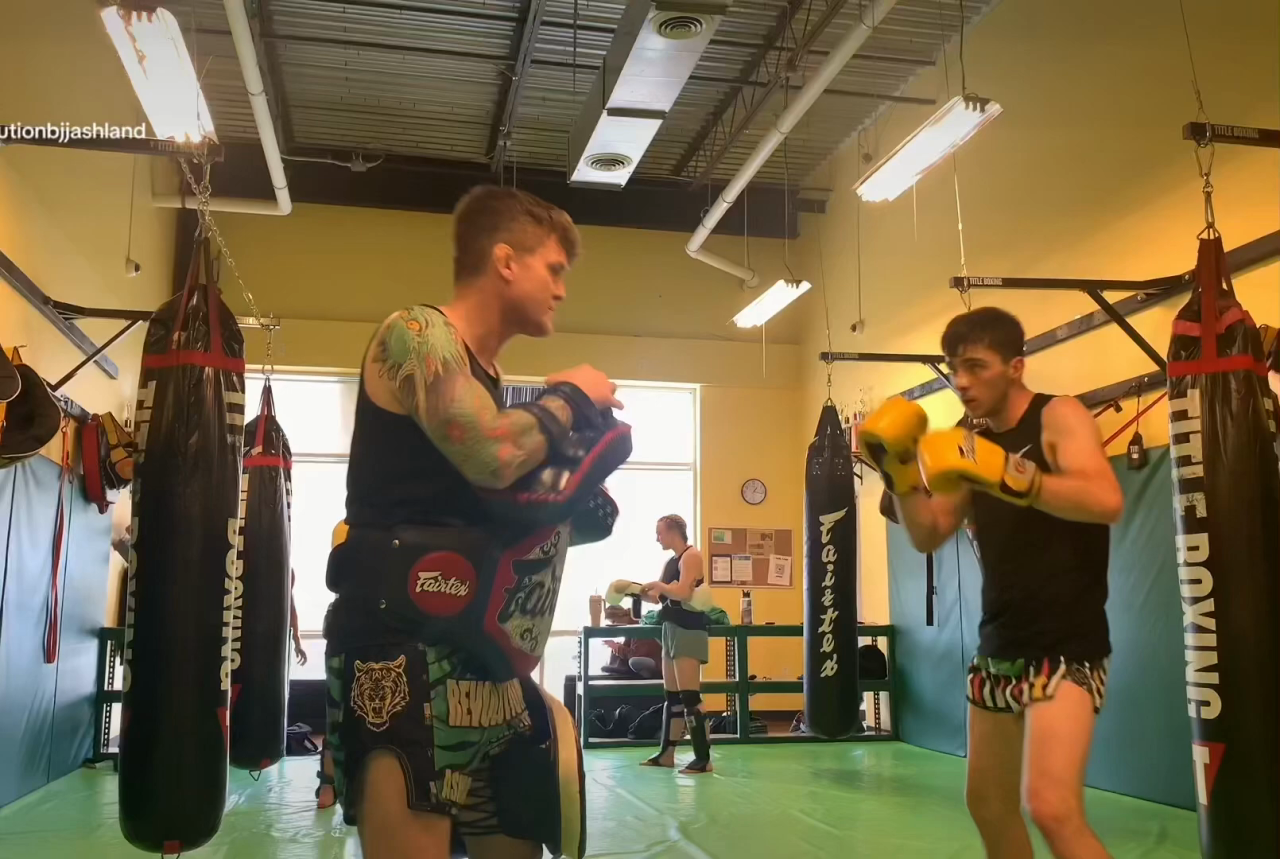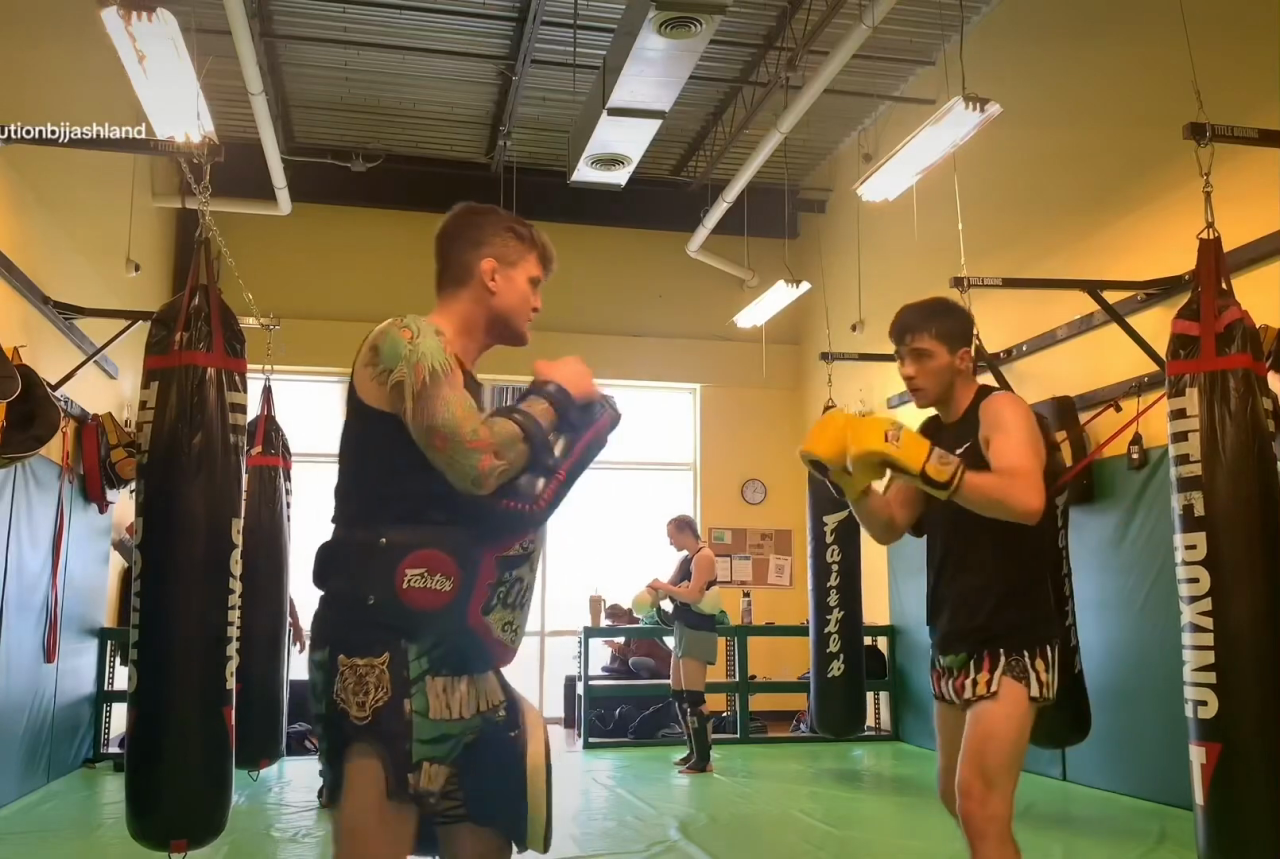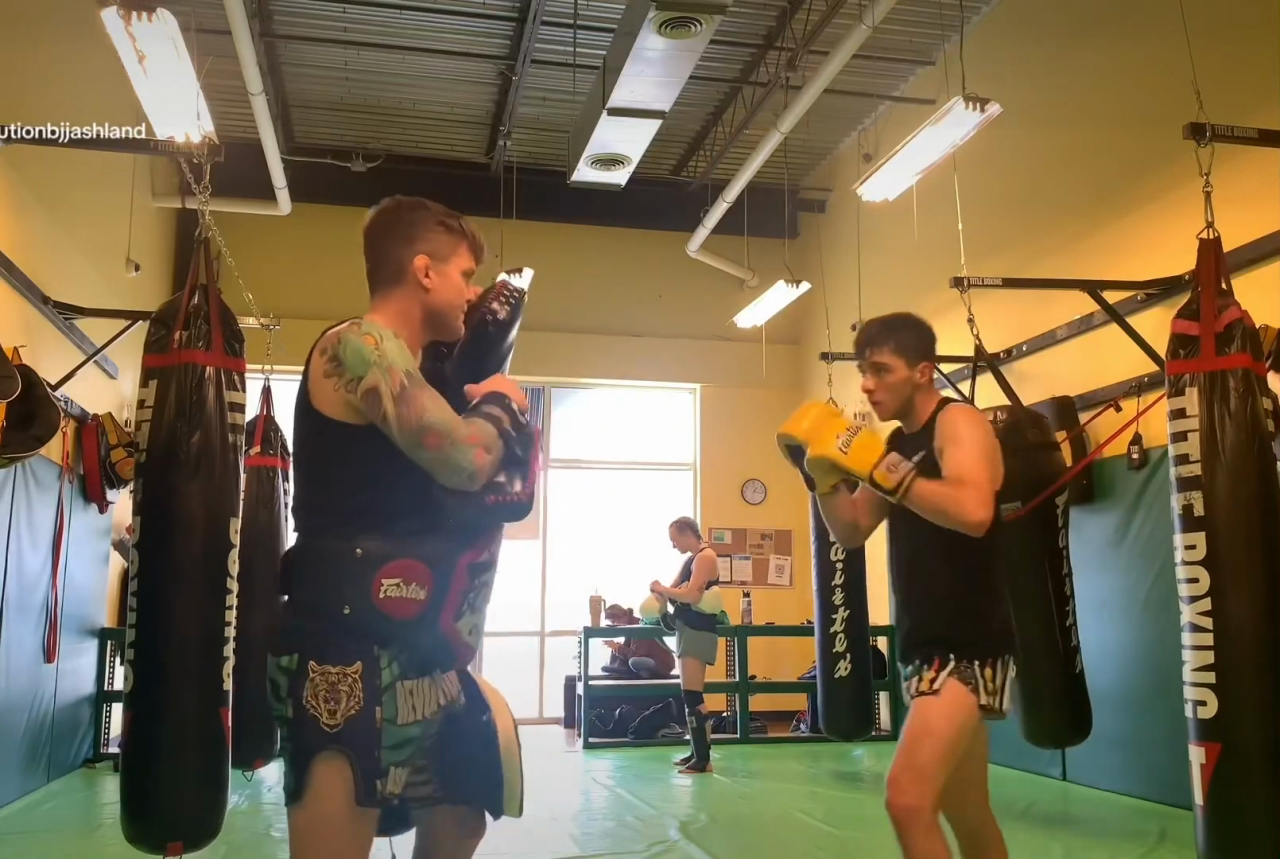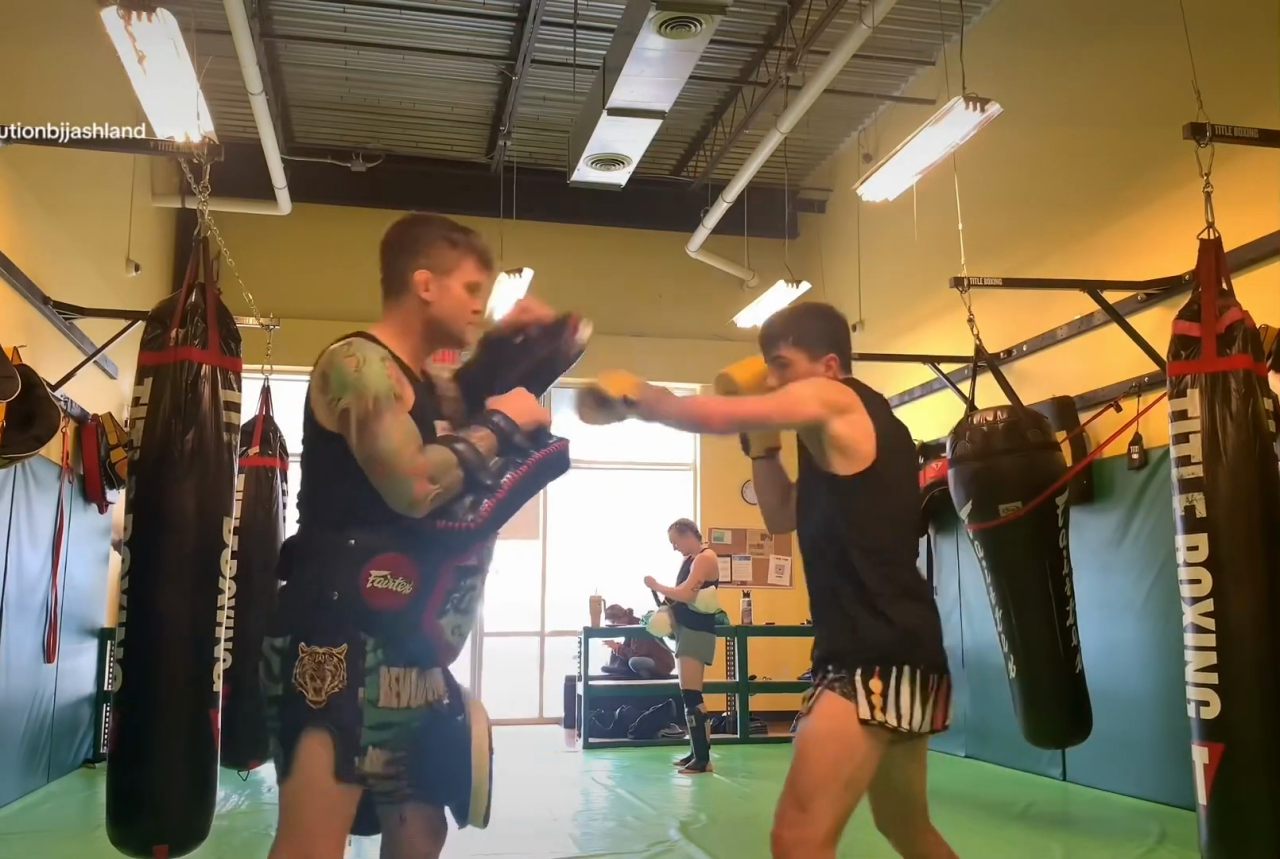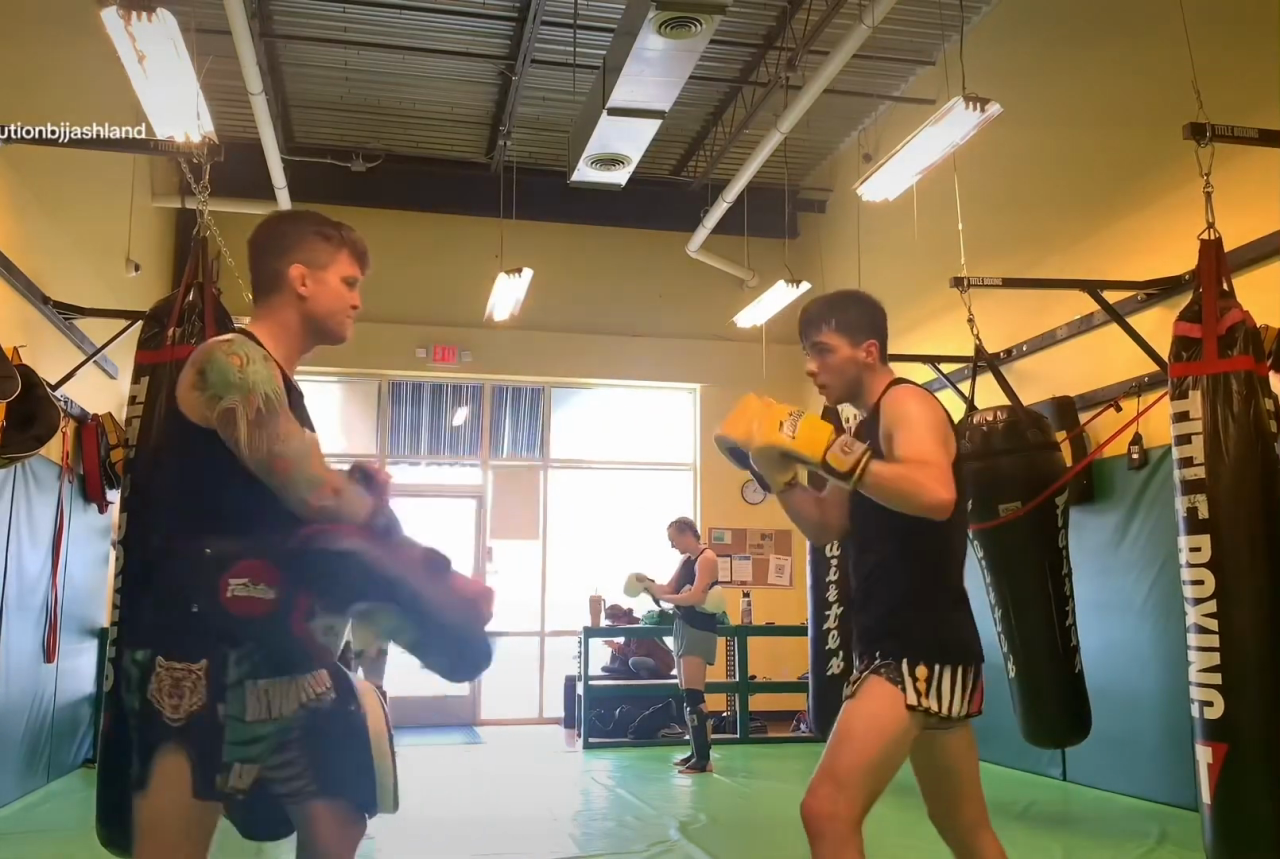
dt=0.4s
person 1, frame 1
left shoulder: (484, 374)
right shoulder: (419, 333)
right elbow: (492, 456)
right wrist: (570, 395)
left hip: (478, 654)
right hip: (405, 649)
person 1, frame 2
left shoulder: (455, 375)
right shoulder: (406, 341)
left elbow: (495, 516)
right elbow: (475, 463)
left wrist: (547, 400)
right wrist: (554, 397)
left hip: (452, 648)
right hip: (387, 642)
person 1, frame 3
left shoulder: (391, 361)
right shoulder: (360, 346)
right elbow: (466, 460)
right wrist: (500, 402)
left hip: (408, 647)
right hip: (349, 648)
person 1, frame 4
left shoulder: (410, 377)
right shoulder: (356, 363)
right elbow: (414, 488)
right wrist: (500, 422)
left hip: (391, 641)
right hip: (338, 637)
person 1, frame 5
left shoulder: (271, 378)
right shoulder: (231, 363)
right elbow: (314, 492)
left wrist: (362, 485)
left hip: (269, 653)
right hip: (209, 654)
person 2, frame 1
left shoulder: (1062, 417)
right shoulder: (975, 443)
left elbow: (1107, 501)
right elbow: (929, 534)
left wrist: (1004, 474)
right wrist: (900, 469)
left hip: (1067, 646)
right hip: (1000, 648)
left knee: (1051, 807)
right knee: (987, 803)
person 2, frame 2
left shoulder: (1002, 412)
right shoulder: (930, 434)
left elbow: (1027, 502)
right elbow: (886, 526)
left wrist: (924, 462)
right wrist: (850, 473)
left hip: (1013, 642)
right hip: (958, 644)
left knee: (980, 806)
right knee: (957, 795)
person 2, frame 3
left shoulder: (960, 423)
right shoulder: (900, 442)
left elbow: (975, 513)
right elbow: (850, 529)
left wrist: (878, 466)
right wrist: (824, 472)
left hip: (970, 650)
right hip: (934, 649)
left knee: (908, 800)
right knee: (963, 807)
person 2, frame 4
left shoulder: (830, 401)
right shoulder: (875, 425)
left elbow: (725, 414)
right elbow: (783, 518)
left wrist: (633, 394)
right wrist: (761, 439)
left hip: (876, 656)
right hip: (899, 651)
person 2, frame 5
left shoulder: (907, 404)
right shoulder: (870, 428)
left elbow: (935, 494)
right elbow: (825, 526)
left wrist: (832, 454)
right wrist: (775, 467)
left hip: (918, 649)
right hip: (907, 648)
left knee: (827, 812)
person 3, frame 1
left shoulder: (691, 556)
right shoulder: (671, 562)
left elbow: (683, 593)
right elbow: (656, 596)
left wrist: (656, 585)
left hip: (689, 632)
right hip: (672, 631)
left knee: (689, 696)
right knee: (672, 695)
left ankle: (703, 759)
right ankle: (666, 753)
person 3, frame 2
left shoulder: (704, 557)
right shoulder: (686, 560)
left elbow: (694, 595)
right elbow: (671, 587)
left wrist: (663, 587)
right wrist: (656, 590)
left hip: (698, 633)
right hip: (684, 631)
left knee: (694, 696)
right knee: (679, 694)
left ankle: (704, 759)
right ankle: (694, 751)
person 3, frame 3
left shoulder: (705, 557)
right shoulder: (692, 560)
left elbow: (693, 595)
right elbow: (678, 590)
left wrist: (662, 589)
right wrist: (661, 593)
left hip: (699, 632)
right hip: (687, 630)
left knee: (693, 695)
right knee: (690, 695)
left ankle: (704, 759)
right ankle: (697, 752)
person 3, frame 4
left shoulder: (705, 558)
right shoulder: (690, 560)
left elbow: (686, 594)
right elbow: (679, 594)
left wrist: (655, 586)
right wrist: (662, 593)
left hip: (697, 633)
right hip: (685, 631)
left knee: (691, 695)
right knee: (688, 695)
left ankle: (703, 759)
right ankle: (696, 752)
person 3, frame 5
left shoulder: (707, 558)
right shoulder: (686, 561)
left elbow: (696, 597)
right elbow: (669, 589)
left wrist: (663, 597)
right wrist: (649, 586)
left hip: (699, 632)
right hip: (683, 629)
left knee: (693, 695)
right knee: (686, 695)
left ankle: (703, 759)
right ankle: (696, 753)
